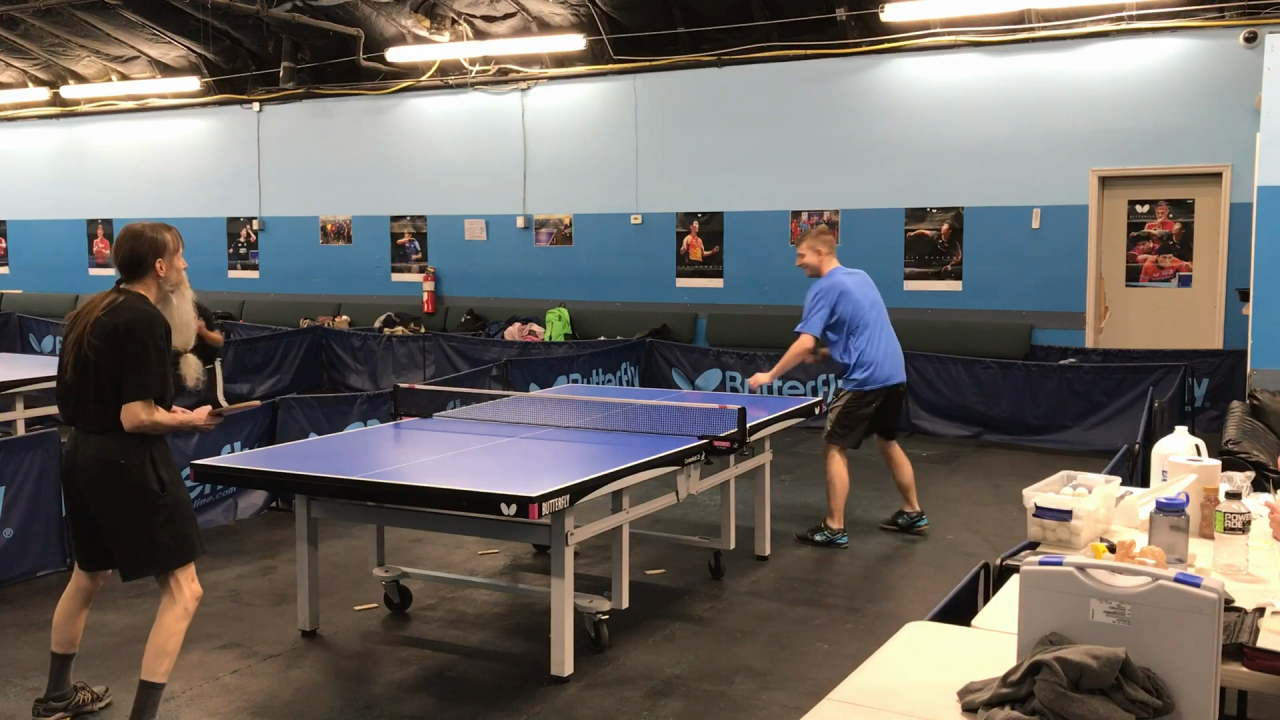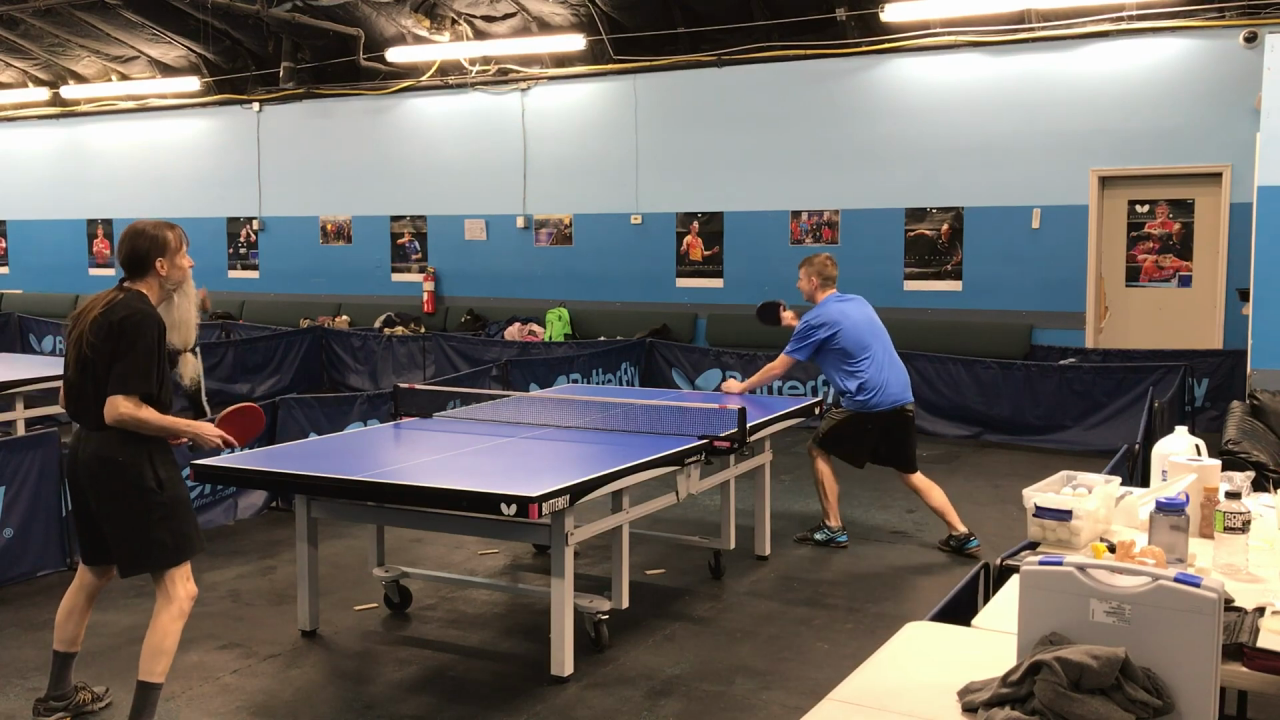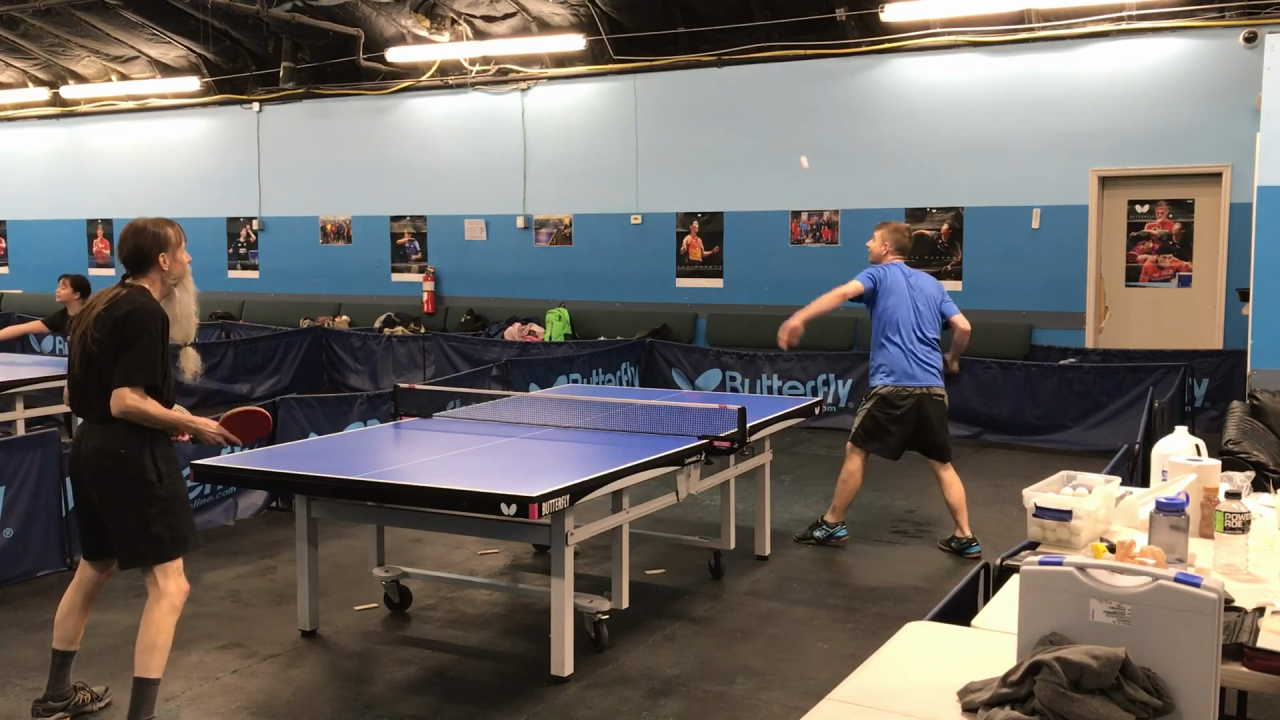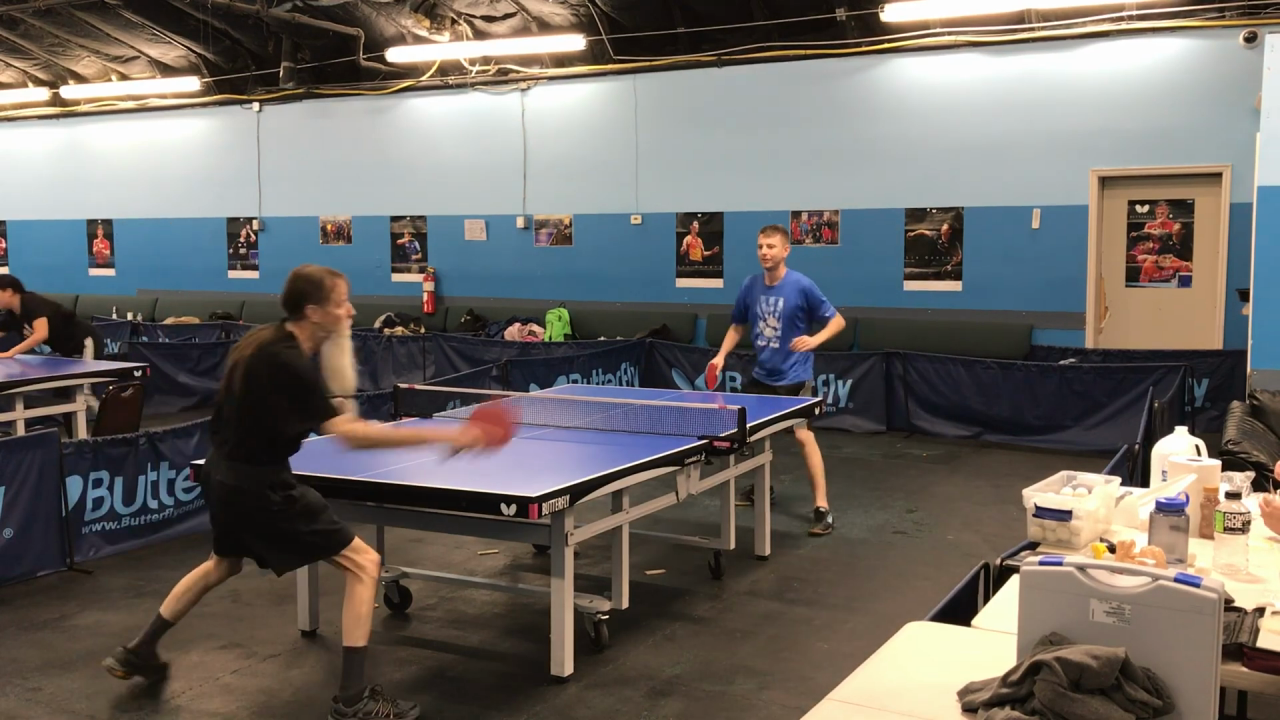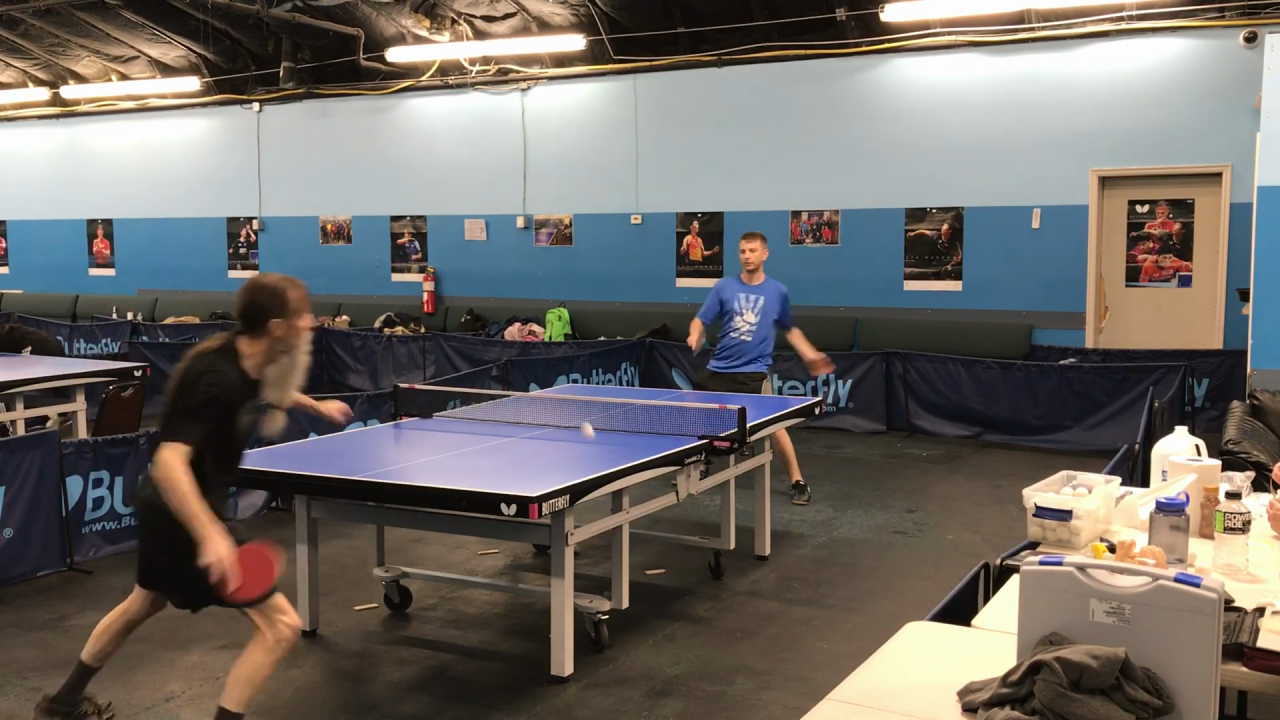
dt=1s
person 1, frame 1
left shoulder: (90, 313)
right shoulder: (145, 321)
left elbow: (73, 398)
right elbow: (137, 418)
right wrist: (191, 420)
left hip: (83, 455)
right hip: (128, 463)
left knee: (87, 575)
right knee: (182, 592)
person 1, frame 2
left shoulder: (97, 309)
right shoulder: (141, 320)
left elbow: (70, 398)
right elbow: (120, 411)
right wrist: (190, 429)
left hip: (89, 455)
right hip: (130, 463)
left knee: (94, 572)
right knee: (178, 591)
person 1, frame 3
left shoulder: (103, 305)
right shoulder: (145, 313)
right elbow: (126, 403)
left wrist: (167, 417)
right wrist: (192, 424)
left hip: (93, 447)
right hip: (131, 455)
left knee: (94, 569)
right knee: (168, 587)
person 1, frame 4
left shoulder: (268, 342)
right shoulder: (286, 363)
right elbow: (350, 432)
left wrist: (327, 406)
right wrist: (439, 435)
left hip: (224, 474)
right hip: (258, 485)
left knee: (223, 562)
right knee: (363, 565)
left ankle: (138, 652)
person 1, frame 5
left shoulder: (241, 363)
right shoulder: (219, 378)
left elbow: (267, 398)
right elbow: (170, 464)
left wrist: (316, 406)
right wrist: (211, 536)
left hip: (163, 506)
right hip: (181, 508)
left knee: (146, 600)
right knee: (279, 624)
person 2, frame 1
left shoulder: (824, 287)
right shoulder: (861, 277)
left elbow: (806, 343)
left wrist: (770, 376)
right wrist: (826, 350)
left hip: (864, 379)
right hip: (894, 374)
left knee: (835, 447)
right knee: (888, 443)
left ankle: (834, 529)
right ankle: (913, 513)
person 2, frame 2
left shoulder: (817, 319)
right shoulder: (858, 303)
left elbow: (778, 368)
left wrist: (741, 387)
left hip: (868, 404)
right hip: (902, 399)
left knee: (819, 451)
right knee: (911, 474)
left ankle: (833, 528)
right ankle: (962, 534)
person 2, frame 3
left shoulder: (880, 274)
right shoulder: (931, 284)
left elbow: (843, 293)
right elbow: (963, 326)
left wrist: (798, 318)
right wrist: (952, 358)
left hip: (893, 385)
right hip: (931, 386)
left knee: (856, 451)
right knee: (941, 464)
left ankle: (831, 524)
right ankle: (965, 537)
person 2, frame 4
left shoulder: (802, 286)
right shoulder: (750, 285)
left elbow: (837, 321)
right elbow: (738, 325)
left wrist: (815, 339)
right wrist: (721, 355)
left hip: (795, 378)
right hip: (762, 376)
left knee: (803, 435)
left ankle: (822, 509)
person 2, frame 5
left shoulder: (777, 291)
right shoulder: (723, 286)
left elbow: (790, 329)
right elbow: (699, 321)
left wrist: (810, 355)
right wrist: (694, 335)
left hip: (753, 371)
right hip: (718, 368)
left ankle: (797, 482)
